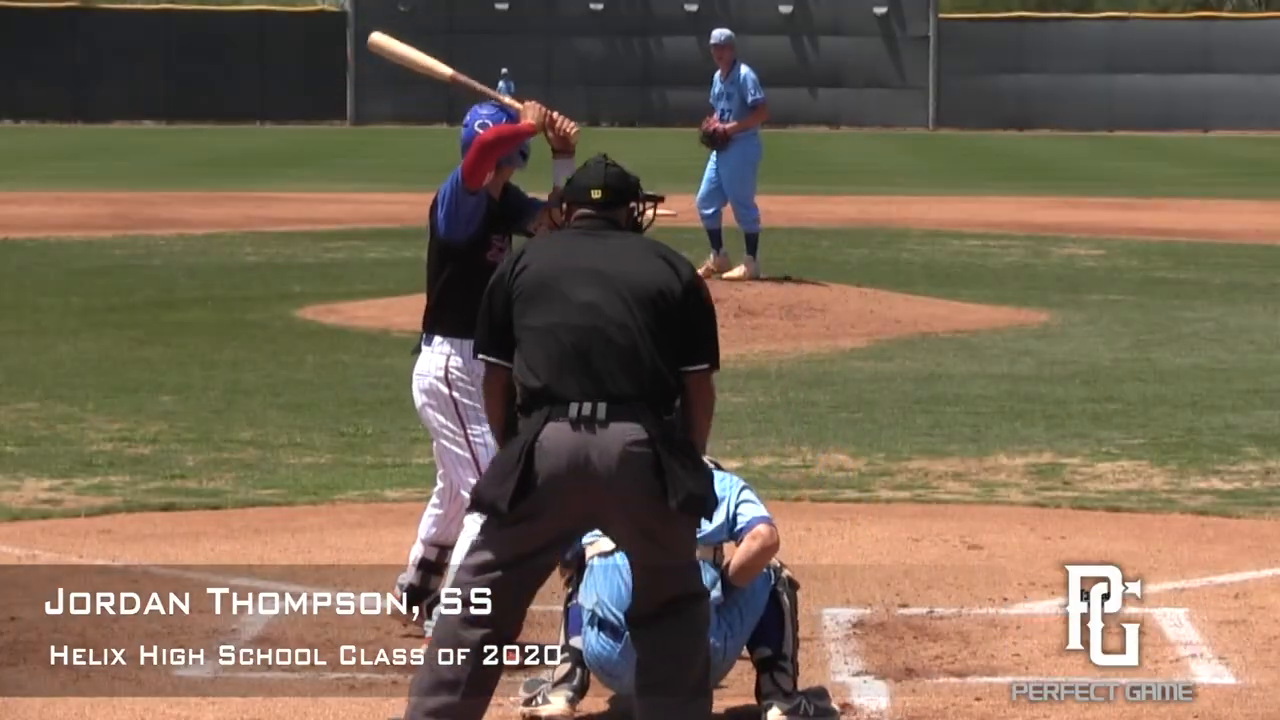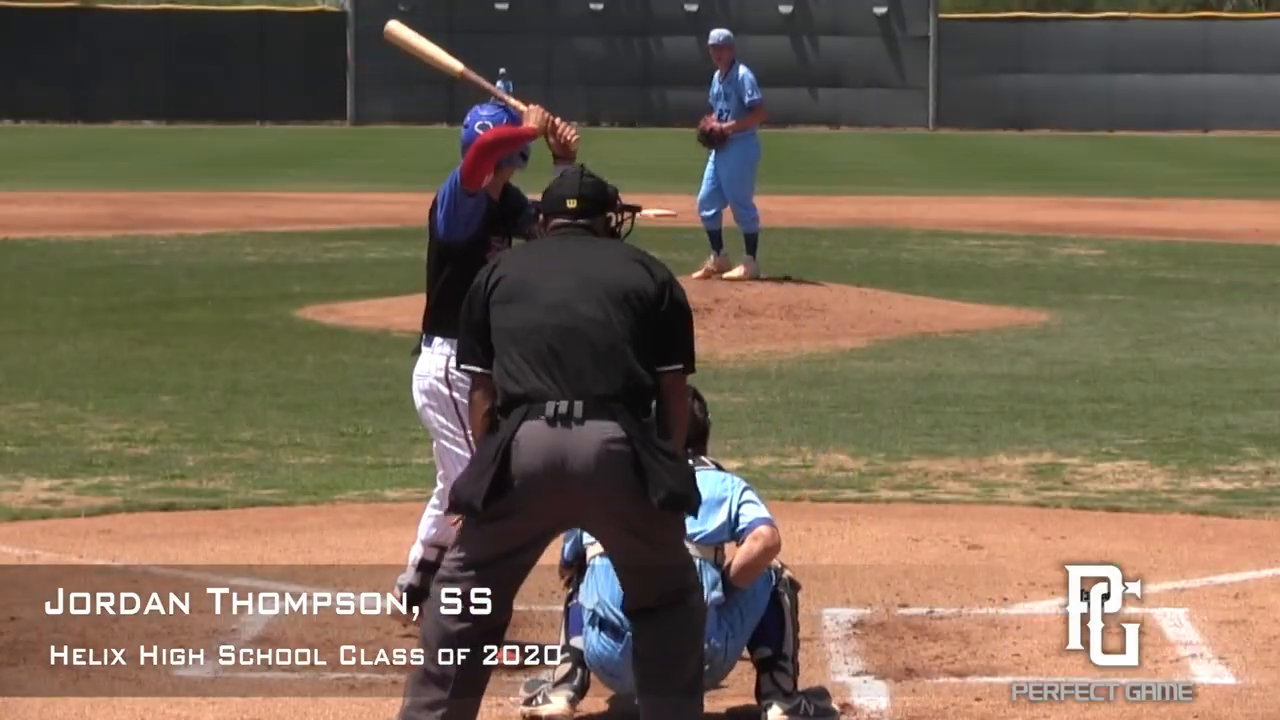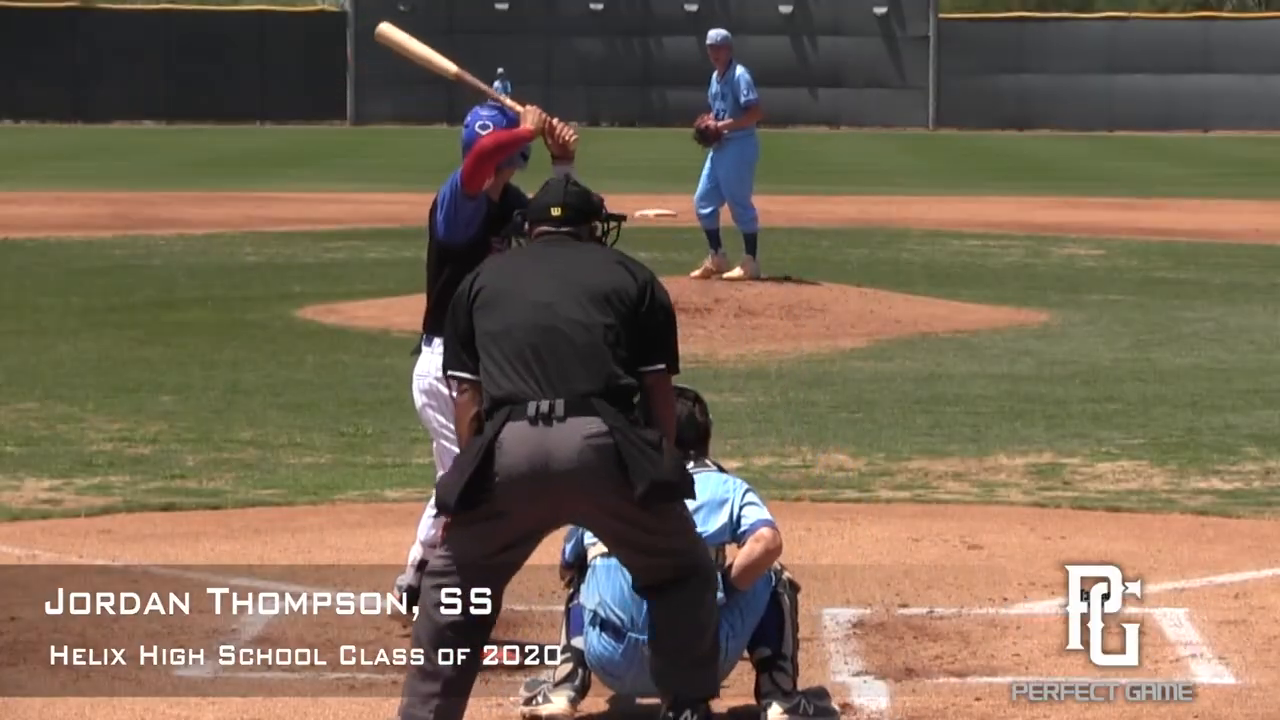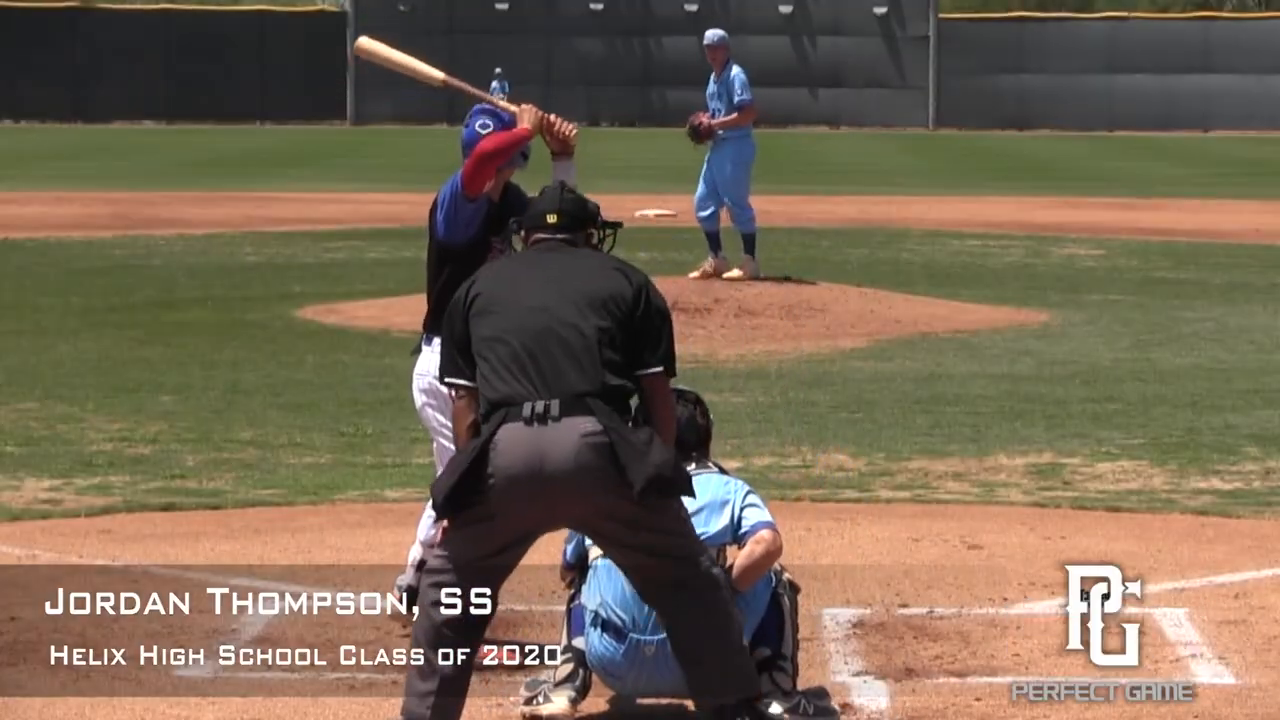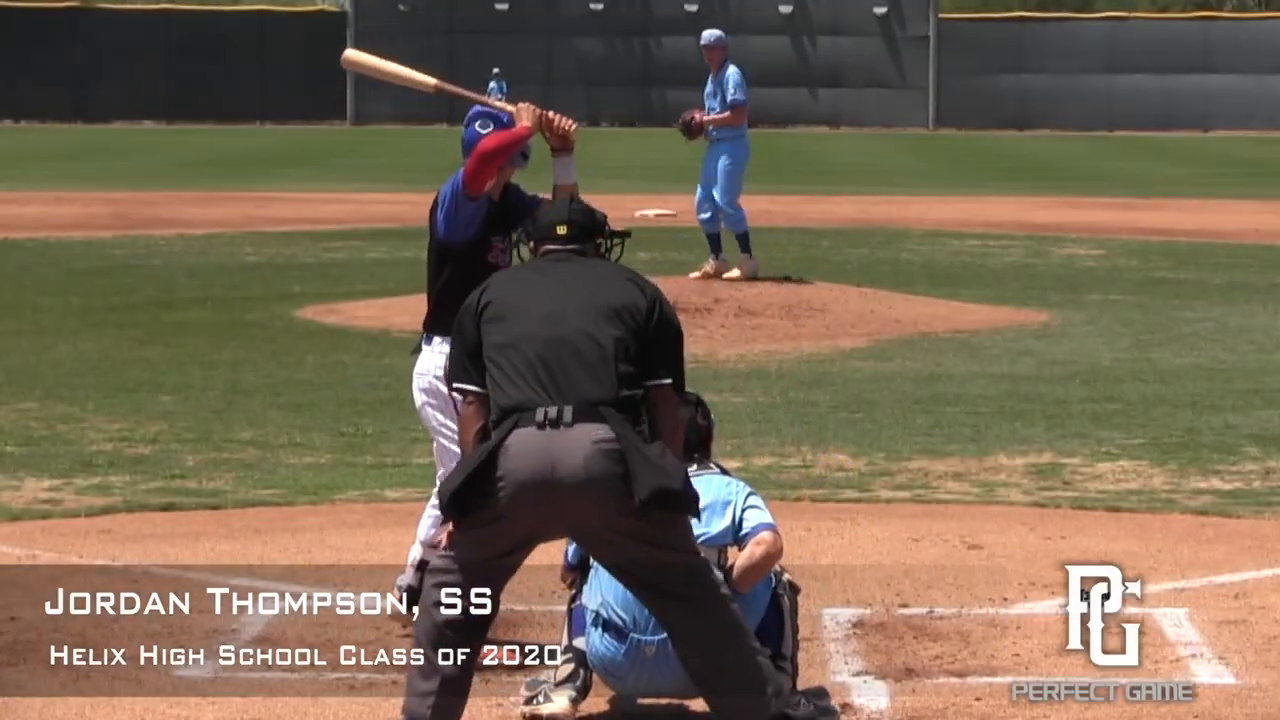
dt=0.1s
person 1, frame 1
left shoulder: (523, 261)
right shoulder: (673, 268)
left elbow: (496, 381)
right elbow: (699, 386)
left wrist: (512, 460)
right wrist: (687, 467)
left hip: (549, 444)
right hip: (640, 446)
left knee: (484, 587)
right knee: (674, 597)
person 1, frame 2
left shoulder: (500, 270)
right shoulder: (650, 272)
left elbow: (481, 391)
right elbow: (673, 388)
left wrist: (492, 468)
right wrist: (668, 470)
left hip: (528, 446)
right hip: (619, 447)
left knee: (466, 586)
right knee: (666, 595)
person 1, frame 3
left shoulder: (483, 276)
right shoulder: (632, 276)
left elbow: (466, 393)
right elbow: (659, 390)
left wrist: (469, 481)
right wrist: (659, 473)
left hip: (510, 449)
right hip: (604, 448)
left knee: (455, 587)
right knee: (681, 574)
person 1, frame 4
left shoulder: (480, 283)
right shoulder: (626, 279)
left elbow: (464, 400)
right elbow: (657, 393)
left wrist: (474, 484)
right wrist: (663, 472)
left hip: (506, 452)
right hip: (599, 446)
left knee: (449, 584)
right knee: (686, 578)
person 1, frame 5
left shoulder: (489, 293)
right shoulder: (638, 290)
left elbow: (473, 407)
right elbow: (666, 405)
left wrist: (474, 495)
right wrist: (672, 487)
left hip: (517, 456)
right hip: (607, 457)
left knee: (451, 588)
right knee: (688, 594)
person 2, frame 1
left shoulder: (504, 199)
right shoulder: (458, 195)
left elbow: (560, 221)
right elbow: (484, 148)
left wrist: (563, 158)
right wrist: (529, 125)
left hip: (472, 362)
right hip: (451, 367)
left knee: (458, 488)
left ankle: (416, 592)
person 2, frame 2
left shoulder: (503, 200)
right shoulder: (457, 196)
right elbow: (482, 149)
left wrist: (564, 162)
right wrist: (532, 127)
right hip: (450, 367)
left knee: (458, 488)
left ankle: (415, 593)
person 2, frame 3
left shoulder: (503, 199)
right shoulder: (458, 195)
right elbow: (484, 152)
left wrist: (563, 160)
right wrist: (528, 129)
right hip: (450, 366)
left ankle: (415, 590)
person 2, frame 4
left shoulder: (504, 198)
right shoulder: (458, 196)
right elbow: (483, 156)
left wrist: (563, 157)
right wrist: (526, 127)
left ankle: (416, 591)
person 2, frame 5
left shoulder: (505, 198)
right shoulder: (457, 196)
right elbow: (484, 155)
left wrist: (562, 154)
right wrist: (526, 127)
right hip: (449, 366)
left ankle: (415, 591)
person 3, frame 1
right shoulder: (722, 482)
left elbow: (567, 570)
right elbow: (764, 538)
right wrist: (721, 589)
left hip: (607, 664)
right knee: (771, 580)
left ankle: (564, 691)
person 3, frame 2
right shoulder: (724, 484)
left elbow: (567, 571)
right elbow: (766, 542)
right wrist: (722, 588)
left hip: (611, 665)
right knee: (772, 579)
left ankle: (564, 690)
person 3, frame 3
right shoulder: (726, 485)
left elbow: (568, 570)
right elbow: (766, 542)
right wrist: (724, 594)
left hip: (610, 666)
right knee: (772, 580)
left ankle: (564, 690)
person 3, frame 4
right shoulder: (727, 487)
left elbow: (569, 572)
right elbow: (767, 544)
left hip: (612, 667)
right knee: (772, 581)
left ankle: (565, 690)
person 3, frame 5
right shoulder: (729, 488)
left elbow: (570, 575)
right elbow: (769, 547)
left hip: (613, 664)
right knee: (770, 580)
left ankle: (565, 691)
person 4, frame 1
left shoulder: (745, 75)
right shoulder: (717, 77)
left elbow: (762, 113)
left wrist: (730, 128)
right wrist: (713, 125)
left hip: (743, 146)
right hip: (721, 147)
left knee: (742, 204)
right knee: (706, 201)
left ankle: (751, 263)
right ankle: (718, 257)
person 4, frame 2
left shoulder: (743, 76)
right shoulder: (716, 77)
left elbow: (759, 113)
left wrist: (727, 127)
right wrist: (711, 125)
left hip: (741, 147)
right hip: (720, 147)
left knee: (741, 204)
right knee: (706, 203)
left ankle: (750, 263)
right ankle: (718, 258)
person 4, frame 3
left shoulder: (740, 75)
right shoulder: (715, 77)
left elbow: (755, 113)
left wrist: (722, 126)
left hip: (739, 146)
right hip: (719, 146)
left knee: (739, 203)
right knee: (704, 201)
left ankle: (750, 263)
right ankle: (717, 258)
person 4, frame 4
left shoulder: (735, 75)
right shoulder: (713, 77)
left elbow: (748, 114)
left wrist: (715, 124)
left hip: (736, 146)
right hip: (716, 147)
left knee: (737, 204)
right knee: (704, 203)
left ankle: (750, 263)
right ankle: (716, 260)
person 4, frame 5
left shoulder: (731, 75)
right shoulder: (712, 77)
left elbow: (739, 115)
left wrist: (706, 120)
right wrist: (701, 120)
left hip: (731, 146)
right hip: (714, 146)
left knee: (726, 203)
right knee: (704, 204)
left ankle: (747, 261)
right ankle: (717, 262)
